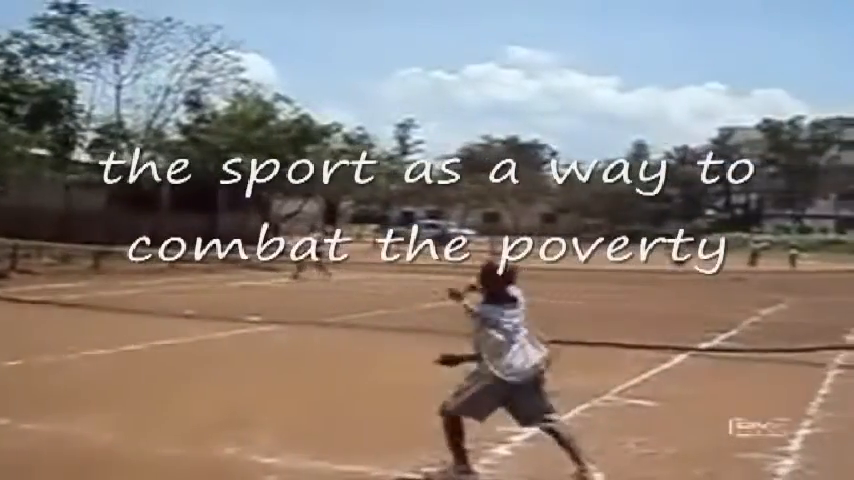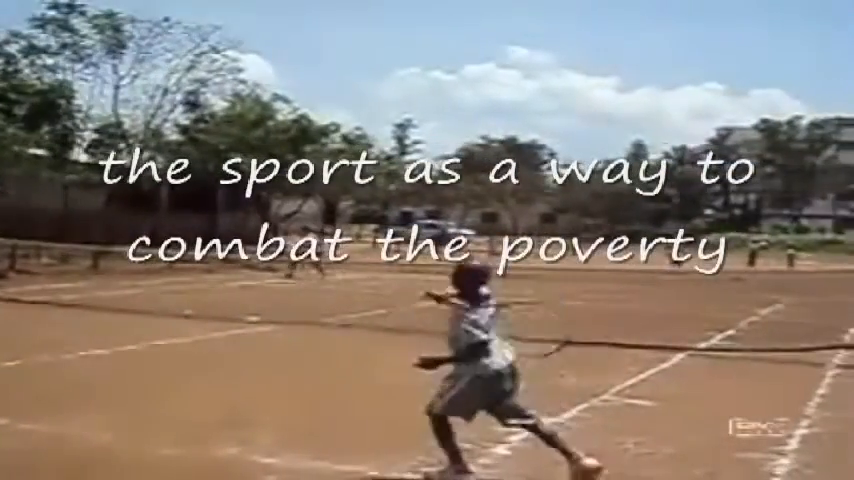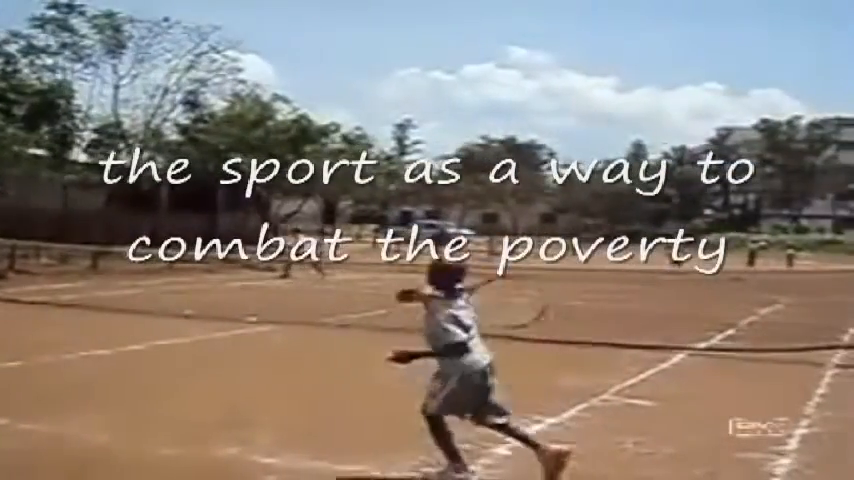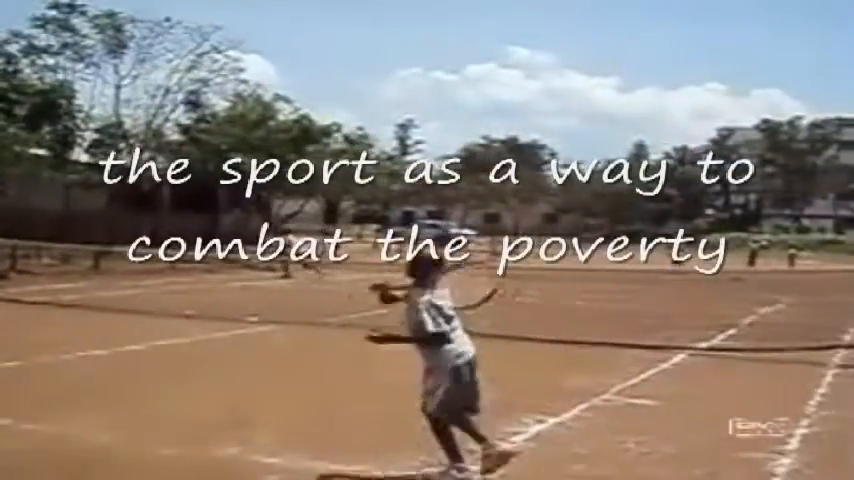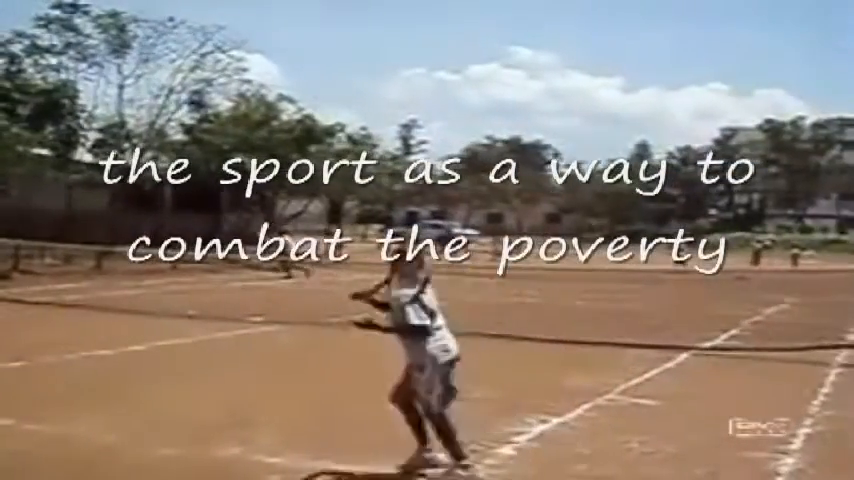
dt=0.1s
person 1, frame 1
left shoulder: (486, 316)
right shoulder: (514, 295)
left elbow: (493, 353)
left wrist: (455, 359)
right wrist: (472, 290)
left hip: (503, 373)
right hip: (530, 369)
left knee: (449, 412)
right knee: (548, 422)
person 1, frame 2
left shoulder: (464, 315)
right shoulder: (482, 295)
left elbow: (478, 350)
left wrist: (439, 361)
right wrist: (446, 297)
left hip: (478, 372)
right hip: (502, 367)
left knee: (437, 412)
right knee: (528, 421)
right ankle: (577, 460)
person 1, frame 3
left shoulder: (442, 313)
right shoulder: (456, 293)
left elbow: (459, 348)
left wrist: (414, 356)
right wrist: (417, 295)
left hip: (461, 369)
right hip: (478, 366)
left knee: (432, 413)
right knee: (494, 418)
right ankle: (545, 450)
person 1, frame 4
left shoulder: (424, 302)
right shoulder: (434, 285)
left elbow: (438, 337)
left wrist: (390, 338)
right wrist: (387, 291)
left hip: (449, 361)
right hip: (460, 356)
left knee: (435, 412)
right knee: (451, 411)
right ankle: (490, 446)
person 1, frame 5
left shoulder: (403, 293)
right shoulder: (417, 284)
left elbow: (417, 329)
right elbow: (398, 310)
left wrist: (380, 327)
right wrist: (371, 299)
left hip: (432, 357)
right hip: (433, 354)
left knee: (434, 411)
right knee: (402, 398)
left ankle: (462, 464)
right ankle: (425, 451)
